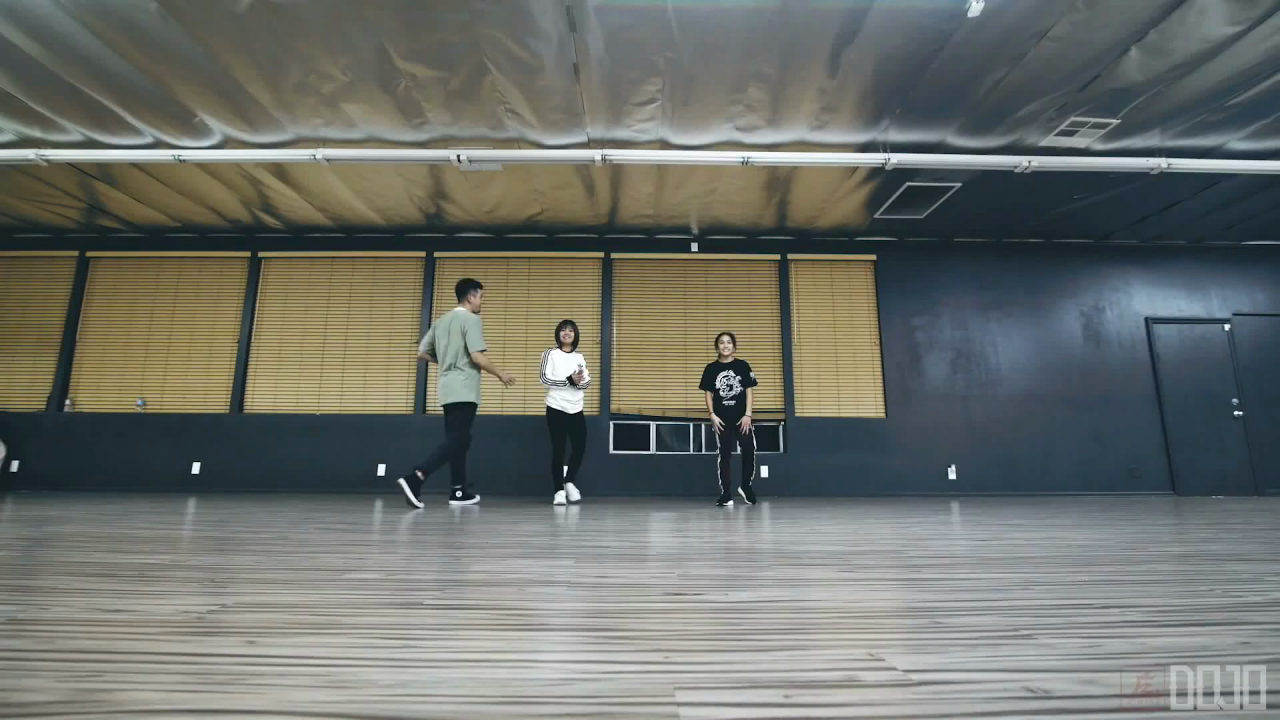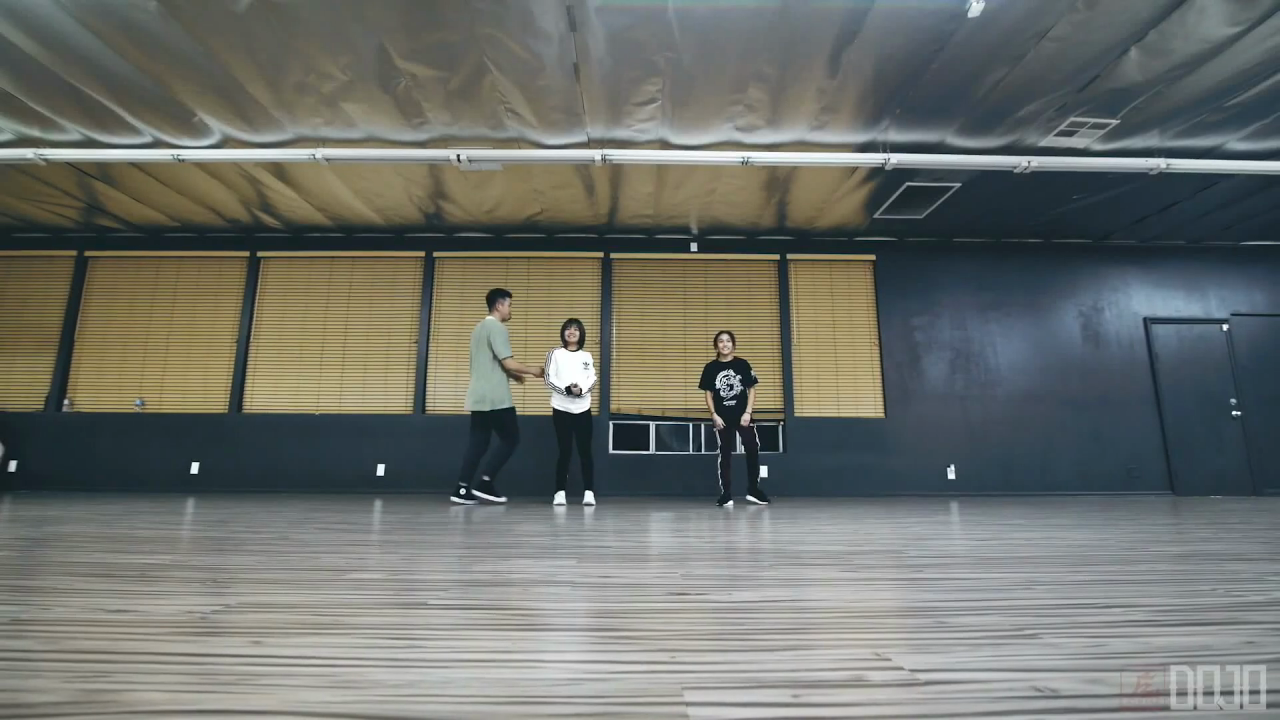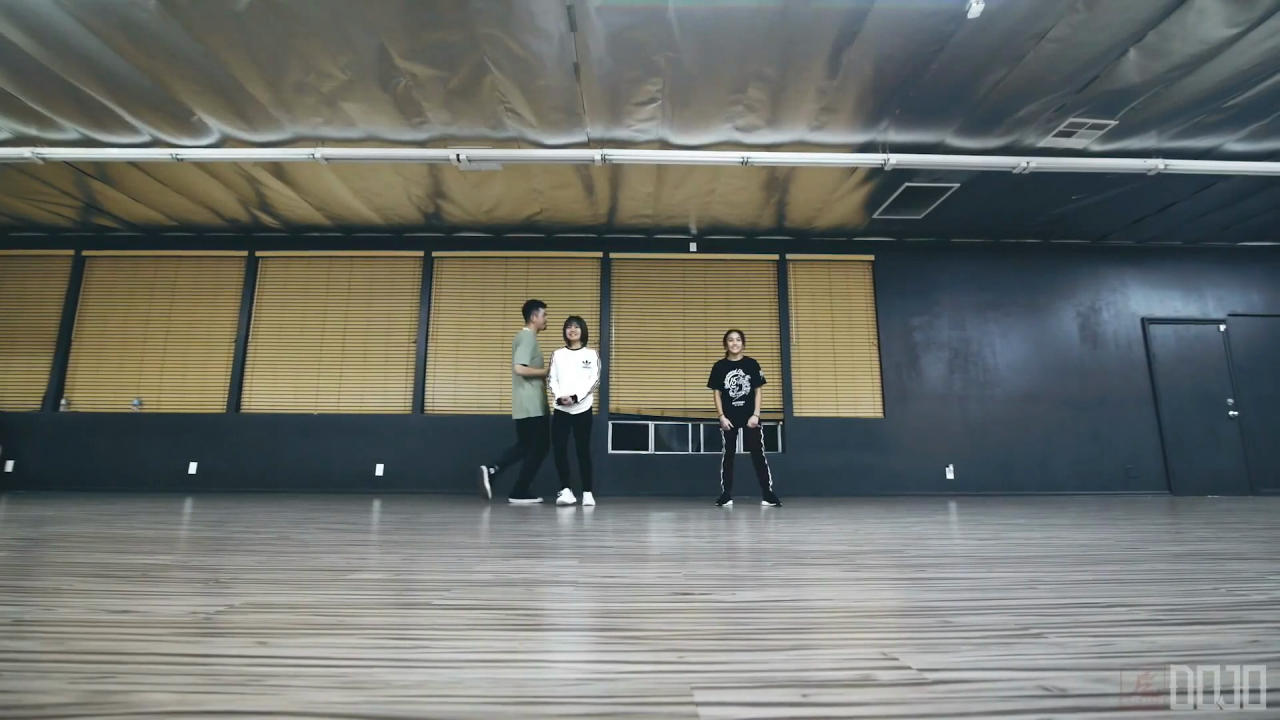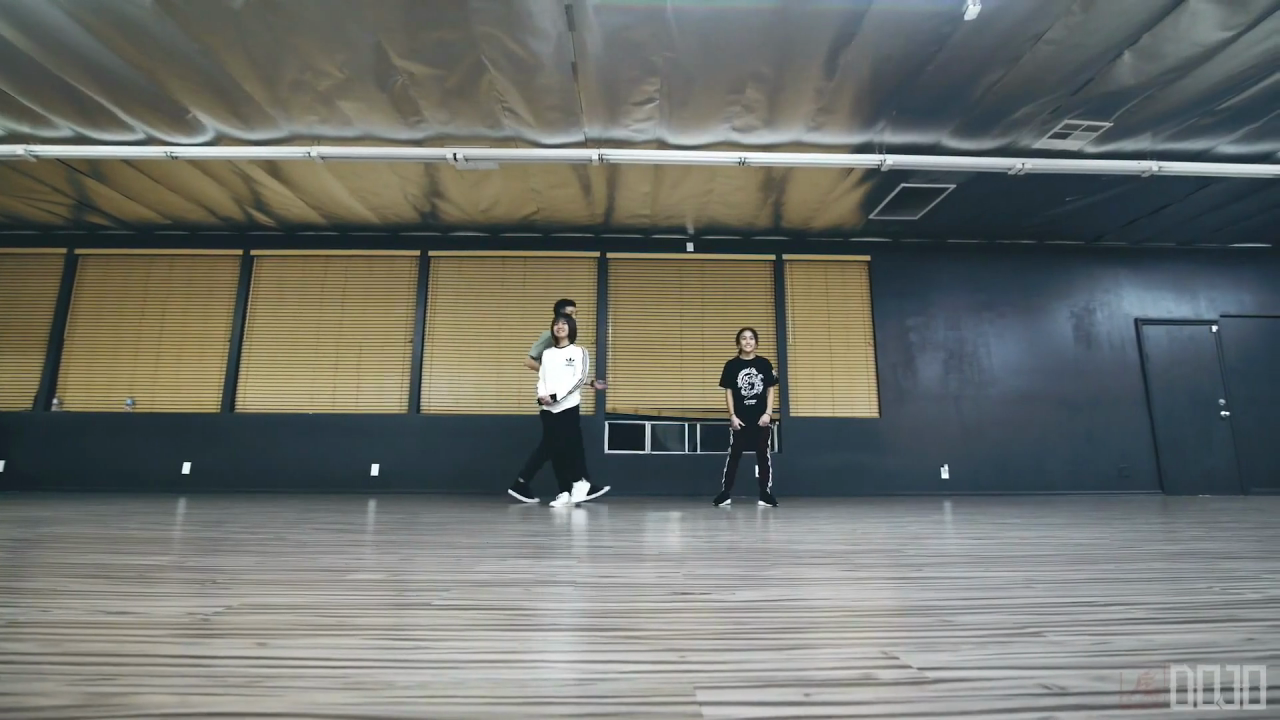
dt=0.3s
person 1, frame 1
left shoulder: (441, 321)
right shoulder: (471, 319)
left elbow: (423, 351)
right elbow: (477, 357)
right wrist: (500, 374)
left hip: (447, 389)
right hip: (463, 391)
left knee: (458, 439)
right knee: (457, 439)
left ankle: (459, 491)
right ankle: (413, 479)
person 1, frame 2
left shoulder: (478, 329)
right shoulder: (497, 328)
right elbow: (508, 363)
left wrist: (512, 375)
right wrist: (533, 371)
left hip: (477, 397)
right hip: (496, 398)
left knee: (478, 443)
right knee: (510, 439)
left ankle: (463, 489)
right ankle: (485, 482)
person 1, frame 3
left shoulder: (527, 339)
right shoulder: (527, 339)
right elbow: (520, 370)
left wrist: (546, 374)
right wrist: (547, 371)
left hip: (525, 404)
right hip: (532, 405)
left knee: (524, 445)
right knee: (538, 447)
left ankle: (492, 470)
right ankle: (520, 491)
person 1, frame 4
right shoulder: (549, 336)
right elbow: (529, 361)
left wrist: (592, 383)
right knee: (551, 445)
left ankle: (584, 486)
right ankle: (521, 485)
person 2, frame 1
left shoulder: (579, 357)
right shoulder: (550, 354)
left elbow: (587, 381)
right elbow: (545, 378)
left wrist: (579, 381)
right wrist: (569, 380)
left hip: (576, 409)
right hip: (556, 408)
left knee: (579, 448)
right knee: (558, 449)
left ankle: (569, 483)
right ankle: (559, 491)
person 2, frame 2
left shoulder: (587, 356)
right shoulder: (555, 354)
left elbow: (593, 380)
right elbow: (549, 379)
left wrist: (580, 389)
right wrist: (567, 389)
left hip: (583, 409)
right hip: (562, 408)
left knee: (585, 450)
right knee: (564, 450)
left ankle: (588, 492)
right ankle: (560, 491)
person 2, frame 3
left shoulder: (591, 354)
right shoulder: (557, 354)
left elbow: (595, 380)
right elbow: (552, 379)
left wrist: (575, 397)
right wrist: (559, 396)
left hip: (583, 408)
right hip: (561, 409)
left knee: (582, 450)
right knee: (559, 449)
left ankle: (587, 492)
right ankle: (566, 490)
person 2, frame 4
left shoulder: (578, 352)
right shoulder: (547, 353)
left elbow: (579, 378)
right elbow: (542, 378)
left wrist: (555, 396)
right wrist: (542, 395)
left hip: (568, 407)
right hip: (548, 409)
left knee: (567, 447)
right knee: (554, 451)
left ankle: (578, 482)
right ankle: (565, 492)
person 3, frame 1
left shoulder: (743, 366)
right shoulder: (711, 368)
left elbow: (749, 391)
right elbow: (708, 394)
left wrist: (748, 415)
right wrist: (712, 414)
left hip: (741, 417)
right hip: (721, 418)
left knee: (749, 451)
right knee: (724, 454)
left ankle: (746, 486)
right ankle: (726, 494)
person 3, frame 2
left shoulder: (743, 364)
right shoulder: (711, 367)
left elbow: (751, 390)
right elbow: (708, 394)
left wrist: (748, 412)
right wrist: (714, 414)
left hip: (742, 416)
right hip: (723, 418)
left knee: (752, 449)
right knee: (724, 454)
left ankle: (753, 489)
right ankle: (726, 494)
person 3, frame 3
left shoulder: (752, 364)
right shoulder: (719, 366)
left elbow: (758, 391)
right elbow: (717, 393)
left wrist: (756, 414)
right wrist: (721, 416)
left hip: (750, 416)
right hip: (729, 418)
left knee: (758, 453)
right knee: (728, 454)
left ankle: (768, 493)
right ankle: (726, 494)
person 3, frame 4
left shoulder: (764, 364)
right shoulder: (731, 365)
left elbow: (771, 390)
right elbow: (729, 392)
left wrist: (768, 413)
right wrist: (732, 415)
left hip: (761, 417)
right hip: (740, 417)
left knee: (763, 454)
right knee: (734, 453)
left ankle: (765, 493)
right ankle: (725, 492)
